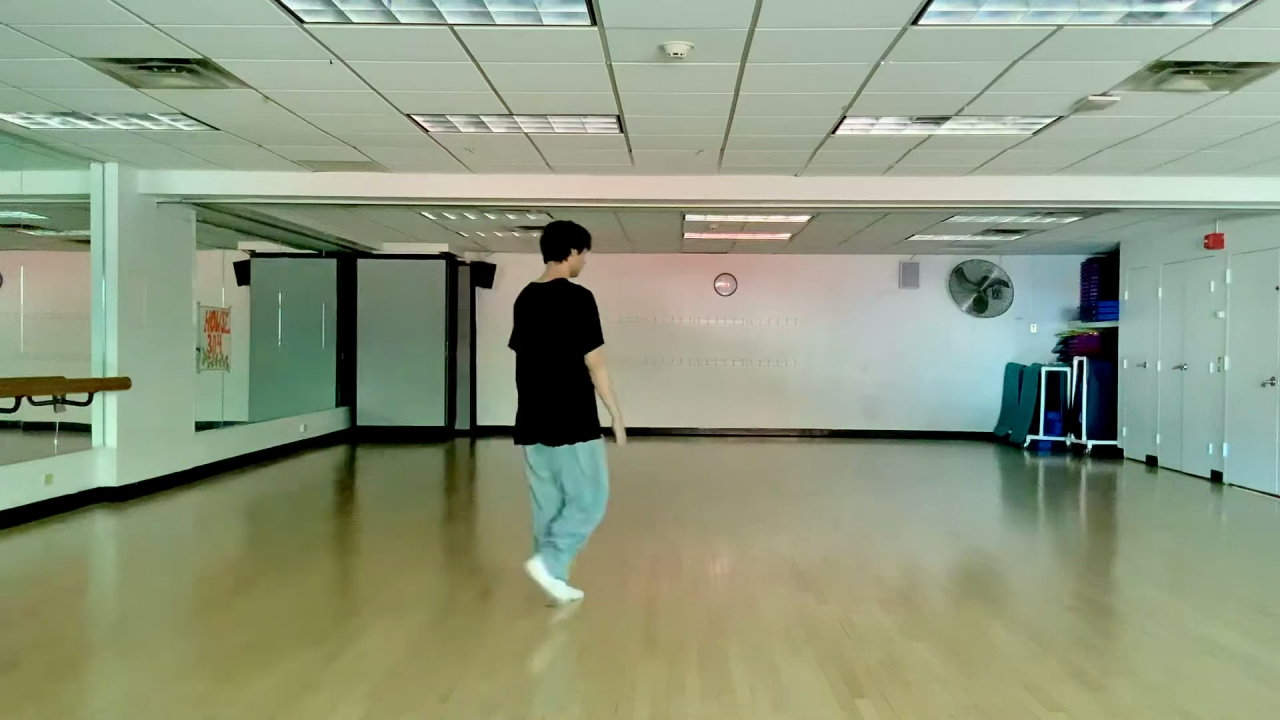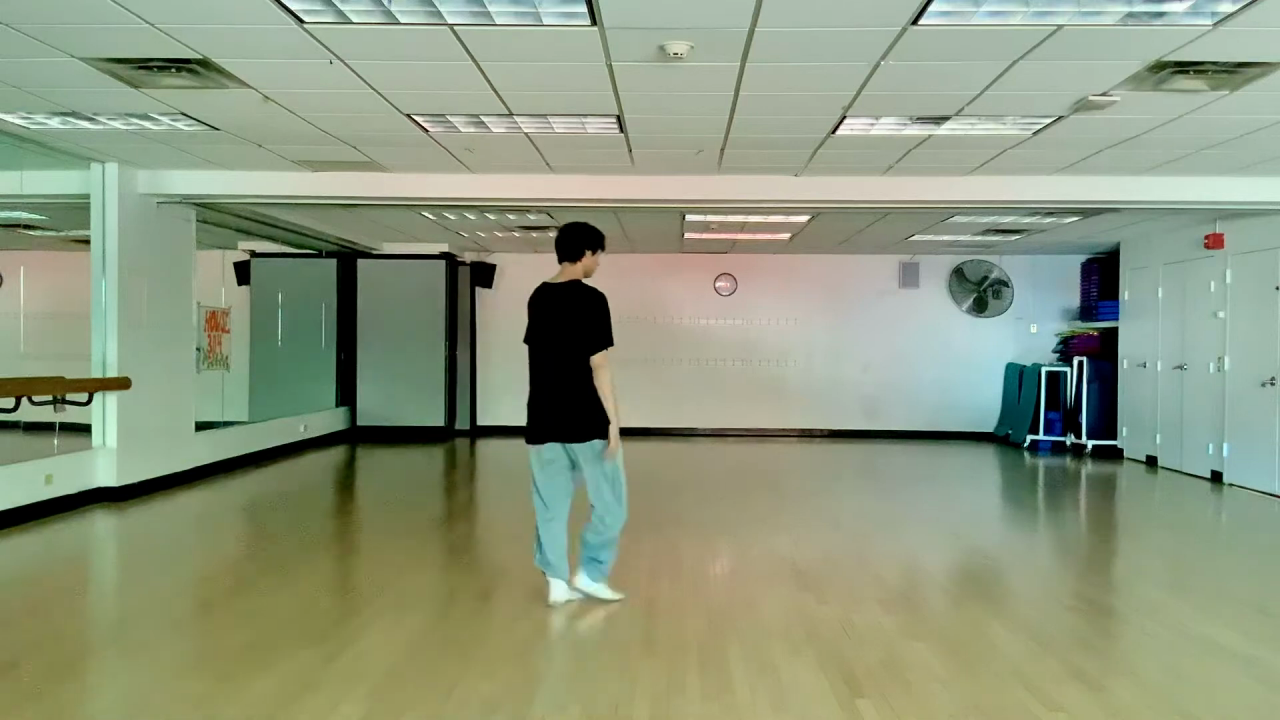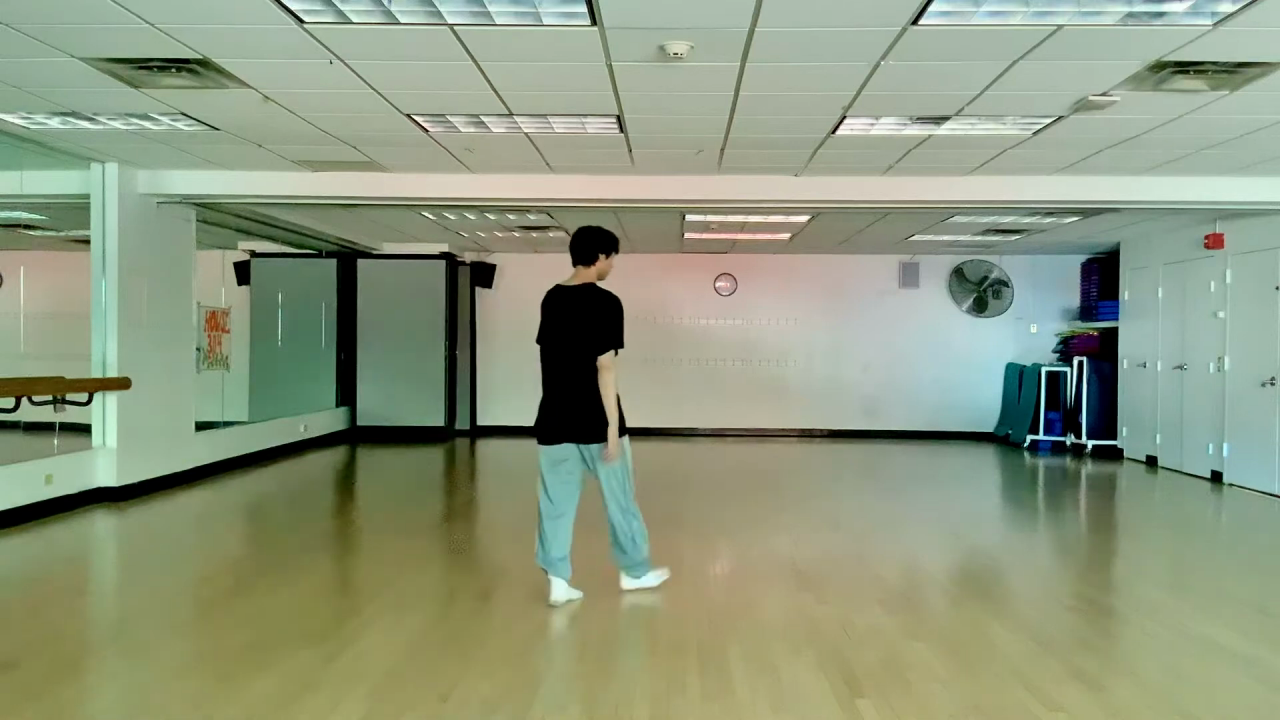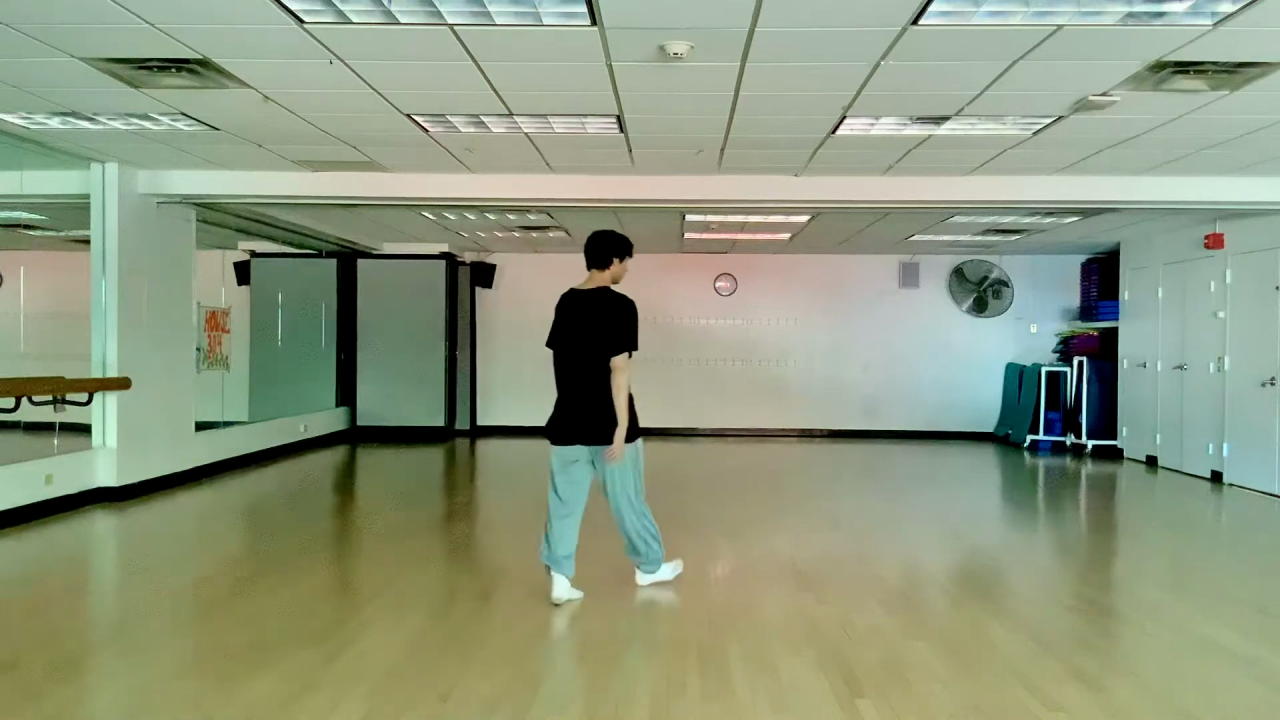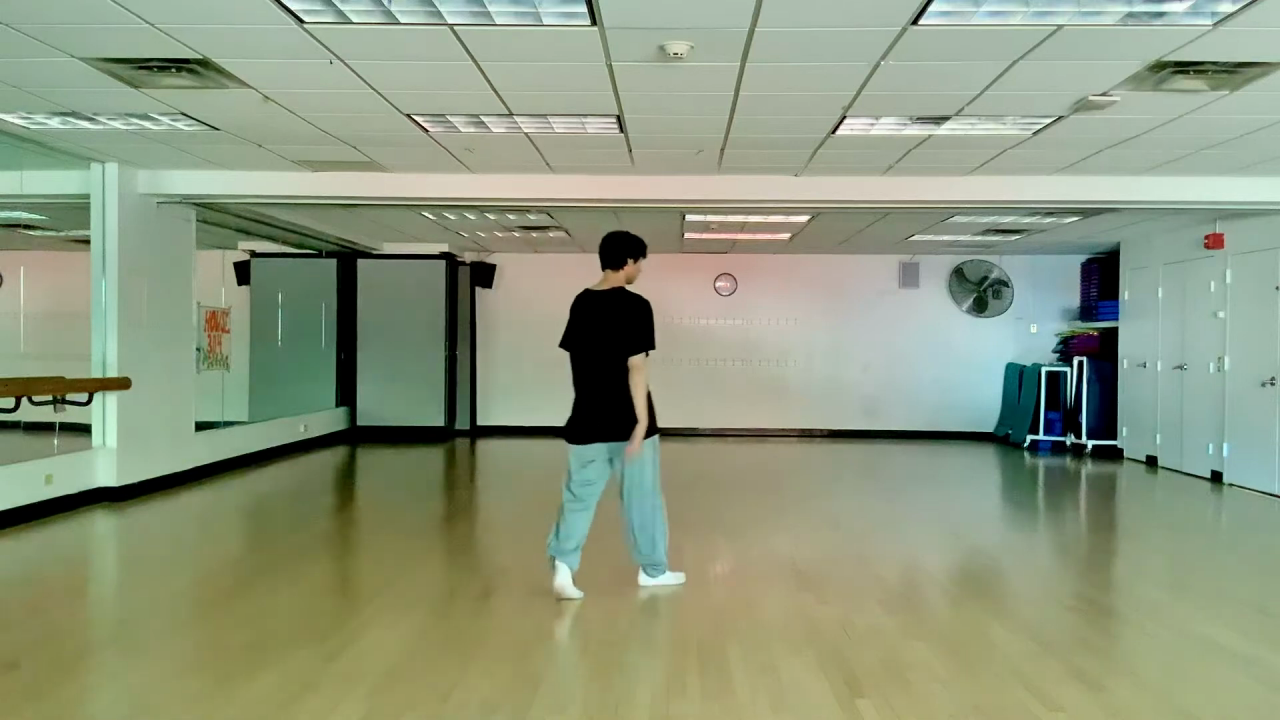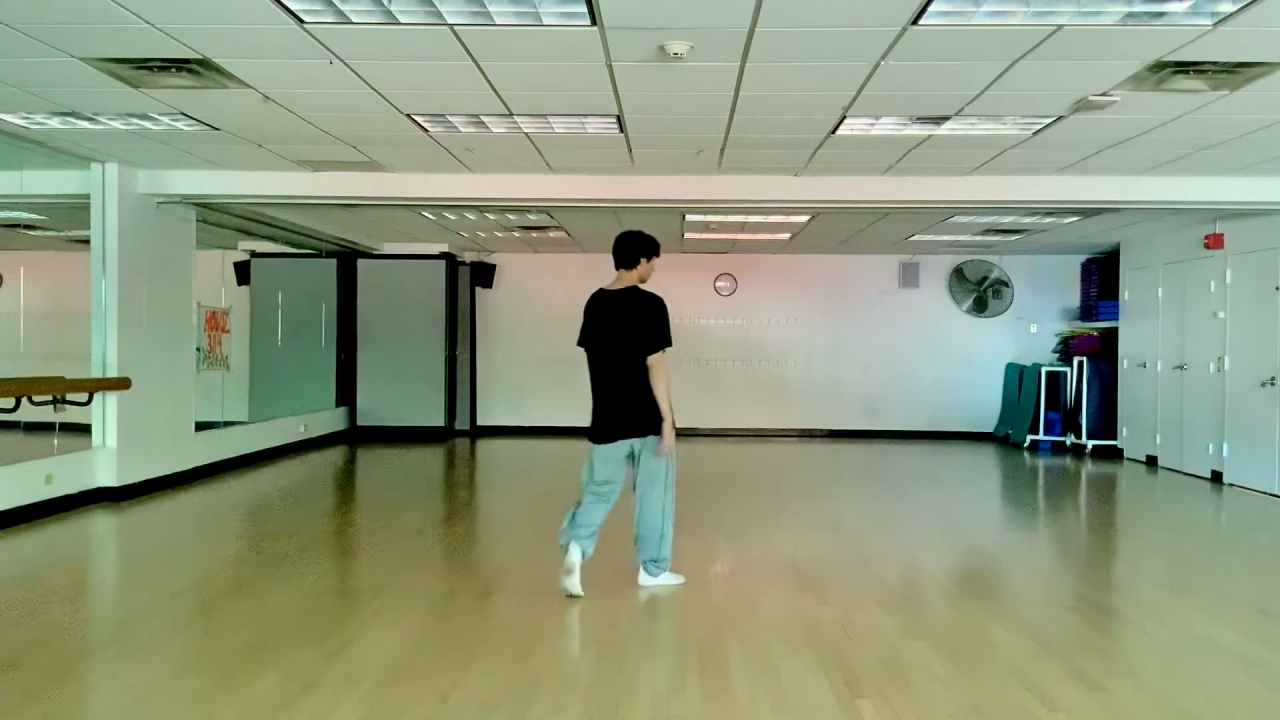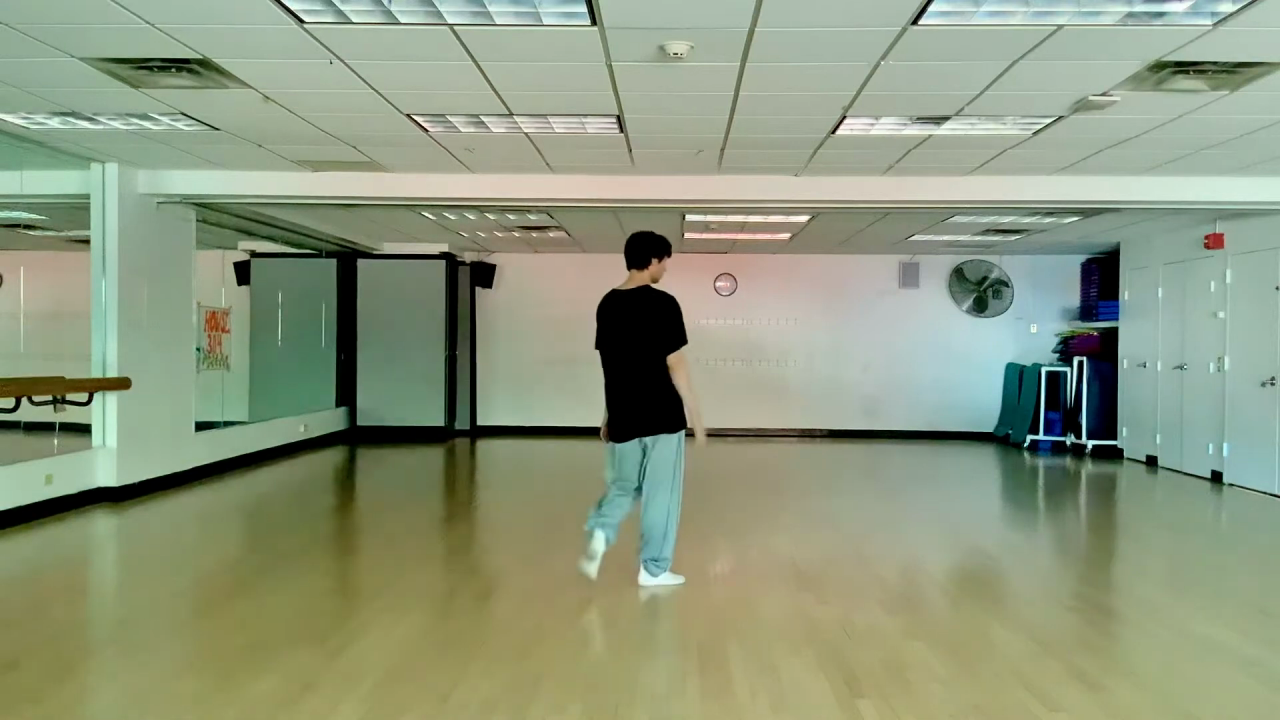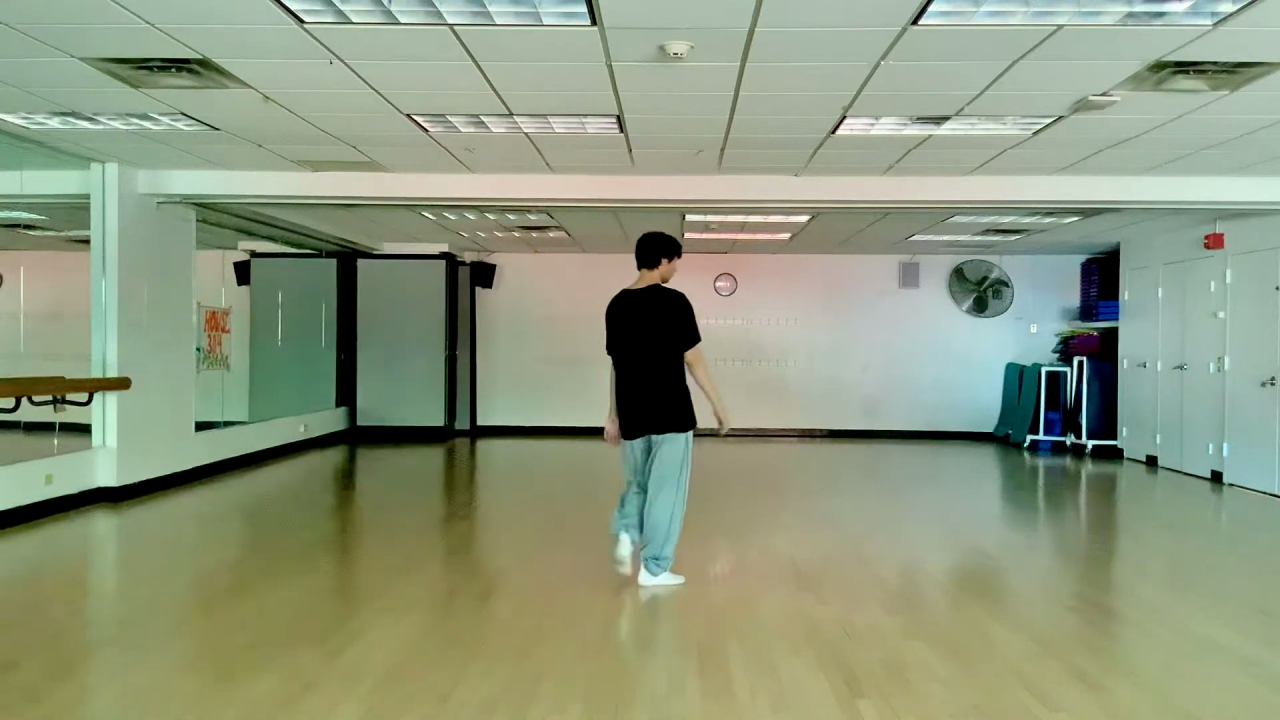
dt=0.1s
person 1, frame 1
left shoulder: (524, 299)
right shoulder: (577, 298)
right elbow: (594, 363)
right wrist: (616, 414)
left hip: (533, 420)
right hip: (572, 419)
left knee: (548, 501)
right knee: (591, 496)
left ankle: (557, 580)
right ankle: (548, 561)
person 1, frame 2
left shoulder: (538, 298)
right shoulder: (590, 299)
right elbow: (598, 364)
right wrist: (612, 422)
left hip: (542, 419)
right hip: (583, 418)
left knee: (551, 502)
right knee: (609, 497)
left ankle: (556, 580)
right ankle: (590, 571)
person 1, frame 3
left shoulder: (551, 299)
right shoulder: (604, 303)
right elbow: (605, 367)
right wrist: (613, 424)
left hip: (555, 420)
right hip: (594, 420)
left knee: (555, 502)
right knee: (619, 498)
left ankle: (558, 579)
right ankle: (636, 571)
person 1, frame 4
left shoulder: (565, 302)
right shoulder: (619, 306)
right elbow: (619, 368)
right wrist: (622, 424)
left hip: (568, 421)
right hip: (605, 422)
left knee: (565, 501)
right knee: (628, 497)
left ankle: (559, 577)
right ankle: (651, 566)
person 1, frame 5
left shoulder: (580, 303)
right shoulder: (635, 306)
right elbow: (636, 368)
right wrist: (641, 422)
left hip: (586, 421)
right hip: (624, 420)
left knee: (579, 497)
right knee: (643, 495)
left ankle: (563, 565)
right ankle: (653, 569)
person 1, frame 6
left shoulder: (594, 303)
right shoulder: (649, 304)
right elbow: (657, 366)
right wrist: (668, 420)
left hip: (606, 418)
right hip: (646, 417)
left knee: (598, 491)
right knee: (655, 493)
left ankle: (574, 550)
right ankle: (654, 568)
person 1, frame 7
left shoulder: (606, 305)
right shoulder: (662, 304)
right elbow: (676, 364)
left wrist: (608, 417)
right wrist: (695, 415)
left hip: (621, 417)
right hip: (661, 416)
left knee: (622, 486)
right knee: (661, 492)
left ankle: (599, 532)
right ankle: (654, 568)
person 1, frame 8
left shoulder: (617, 304)
right shoulder: (673, 302)
left elbow: (616, 363)
right elbow: (693, 360)
left wrist: (613, 415)
right wrist: (718, 405)
left hip: (633, 414)
right hip: (670, 414)
left knee: (638, 484)
right knee: (667, 490)
left ankle: (624, 536)
right ankle: (654, 568)
